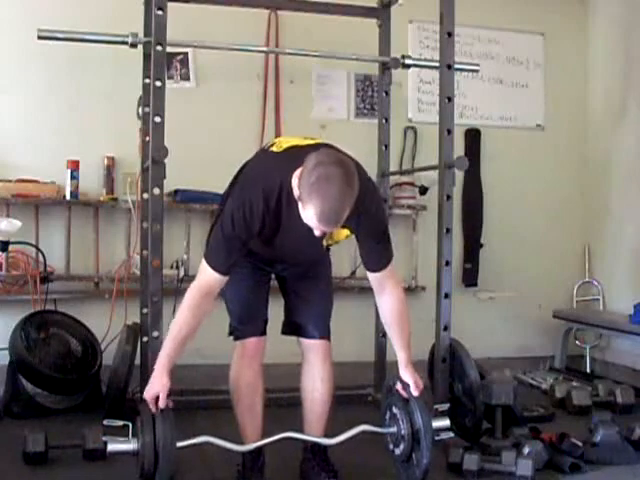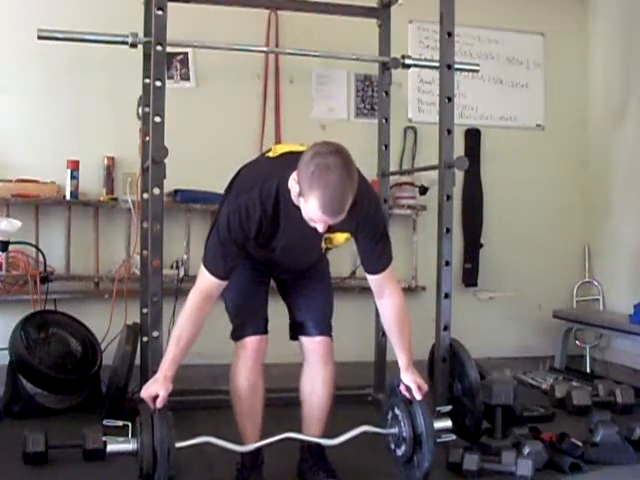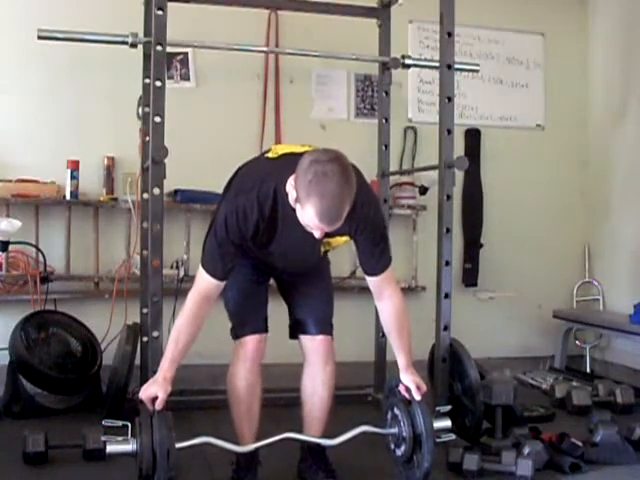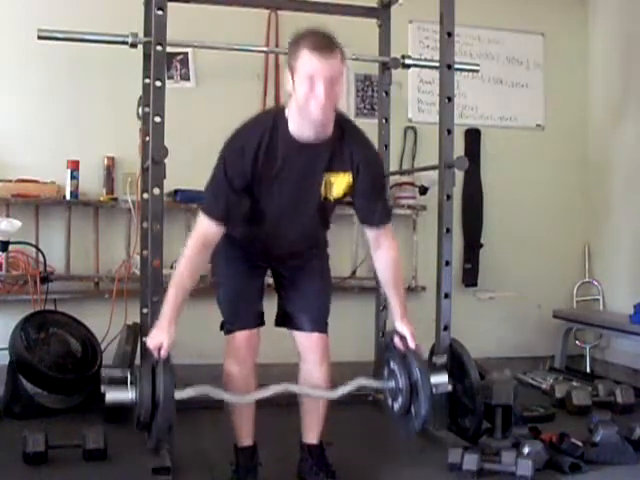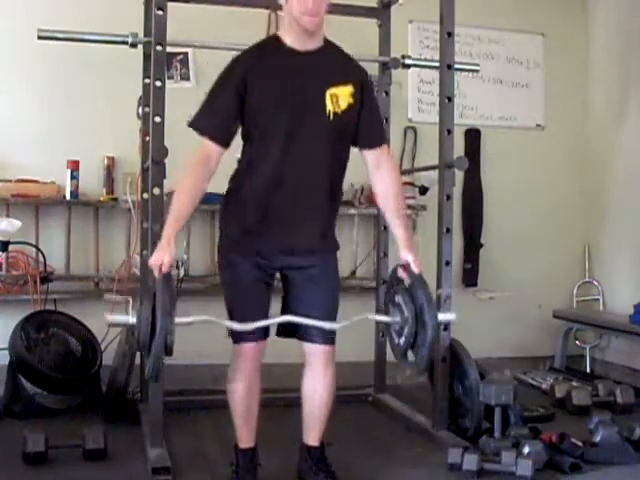
dt=1s
person 1, frame 1
left shoulder: (365, 200)
right shoulder: (253, 194)
left elbow: (386, 285)
right elbow: (205, 286)
left wrist: (405, 363)
right wrist: (162, 367)
left hip: (308, 257)
right hip: (249, 249)
left knee: (318, 345)
right knee: (250, 344)
person 1, frame 2
left shoulder: (363, 202)
right shoulder: (250, 197)
left elbow: (385, 288)
right elbow: (205, 290)
left wrist: (406, 366)
right wrist: (165, 372)
left hip: (306, 260)
right hip: (248, 256)
left knee: (319, 345)
right knee: (251, 344)
person 1, frame 3
left shoulder: (362, 203)
right shoulder: (248, 198)
left elbow: (384, 289)
right elbow: (204, 292)
left wrist: (405, 366)
right wrist: (165, 374)
left hip: (307, 262)
right hip: (248, 255)
left knee: (320, 346)
right knee: (250, 345)
person 1, frame 4
left shoulder: (357, 151)
right shoulder: (251, 142)
left elbow: (381, 240)
right elbow: (204, 236)
left wrist: (400, 316)
right wrist: (167, 319)
left hip: (305, 249)
right hip: (241, 246)
left knee: (315, 346)
right knee: (242, 343)
person 1, frame 5
left shoulder: (351, 75)
right shoulder: (250, 67)
left elbow: (379, 160)
right elbow: (207, 155)
left wrist: (403, 242)
right wrist: (169, 236)
left hip: (314, 239)
right hip: (248, 235)
left knee: (321, 350)
right knee: (248, 348)
